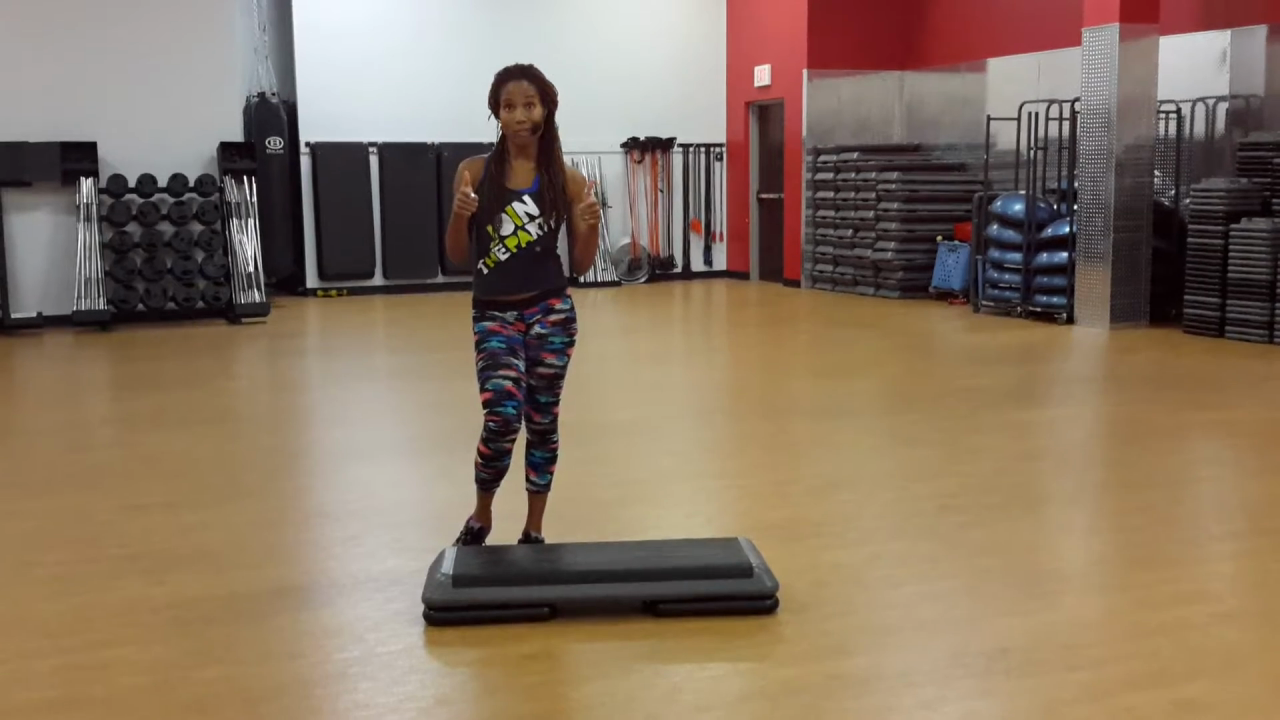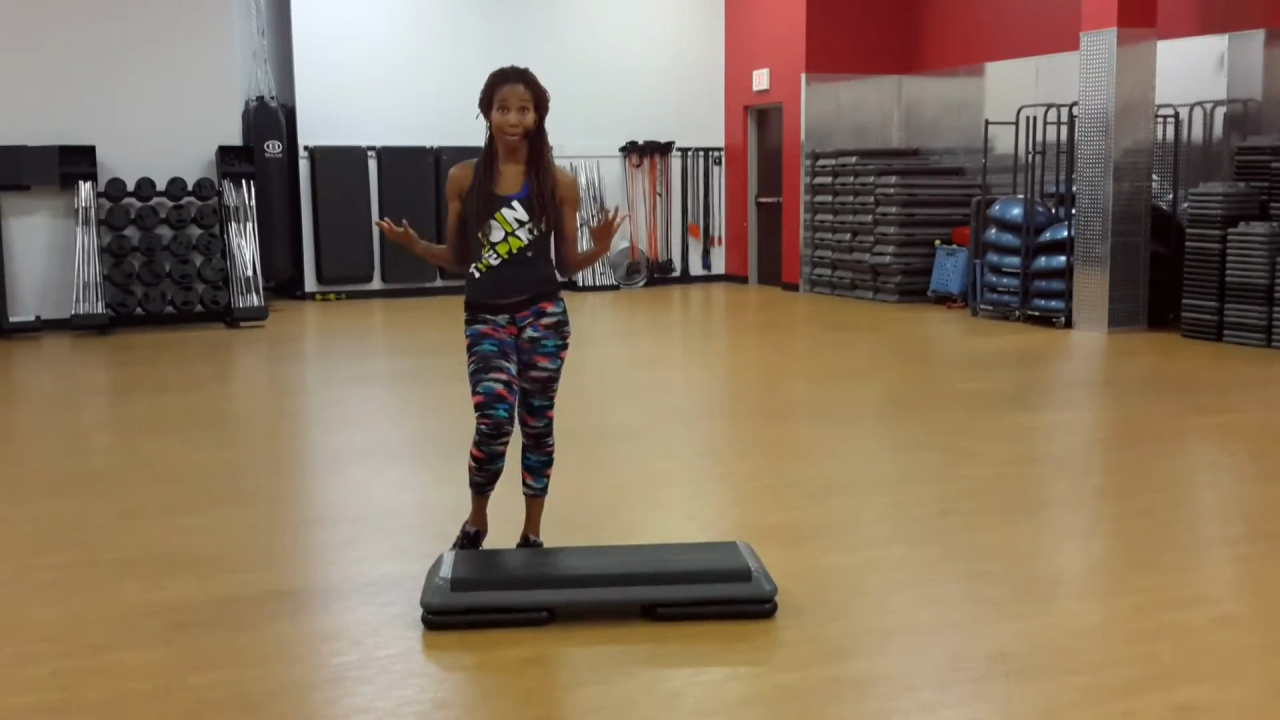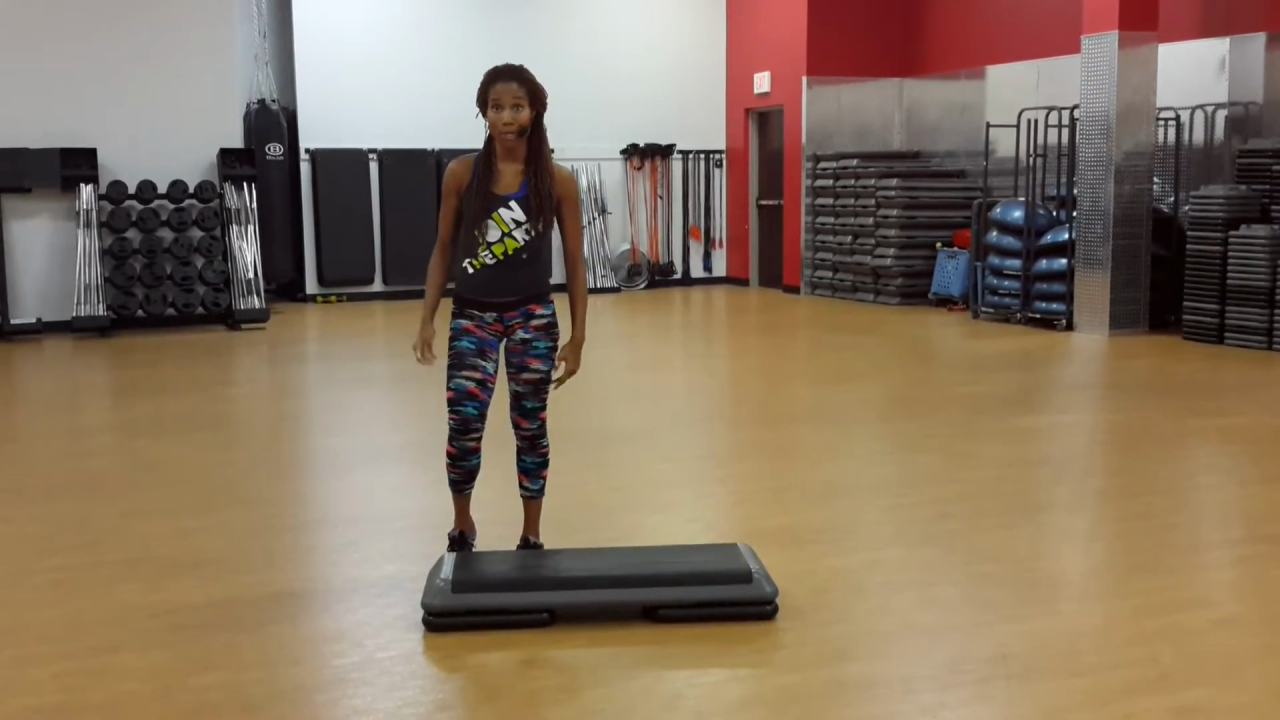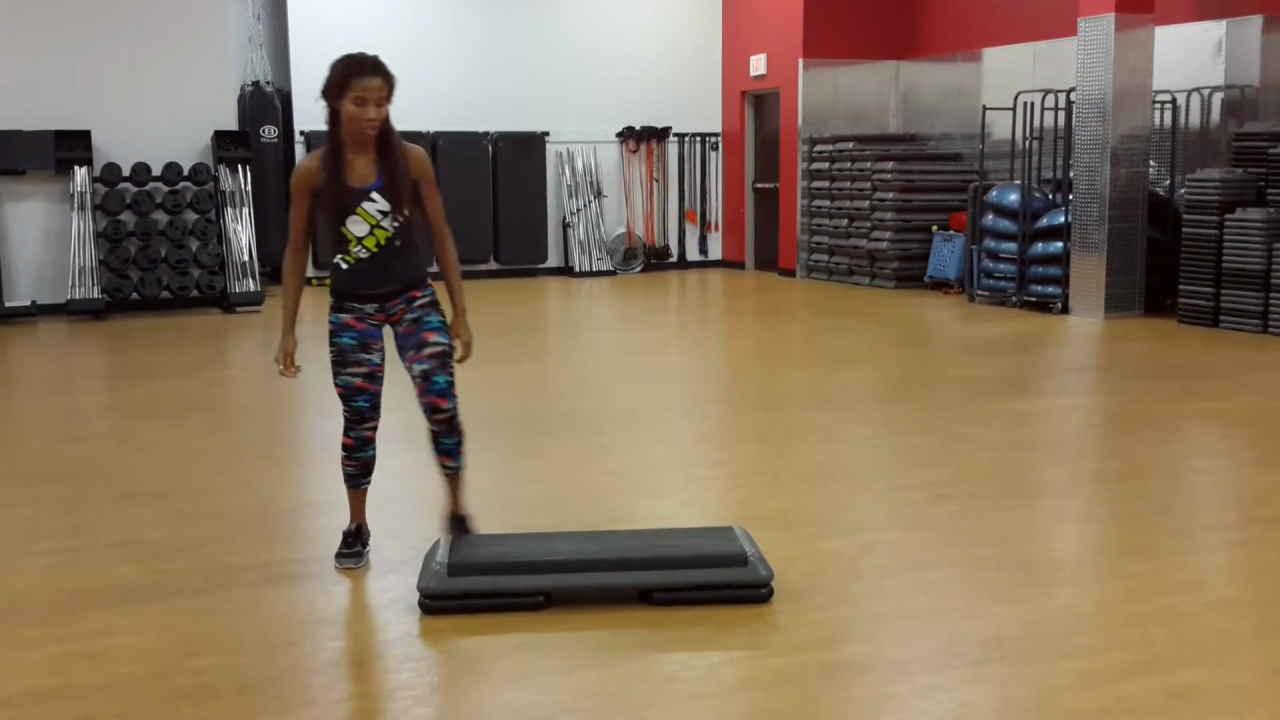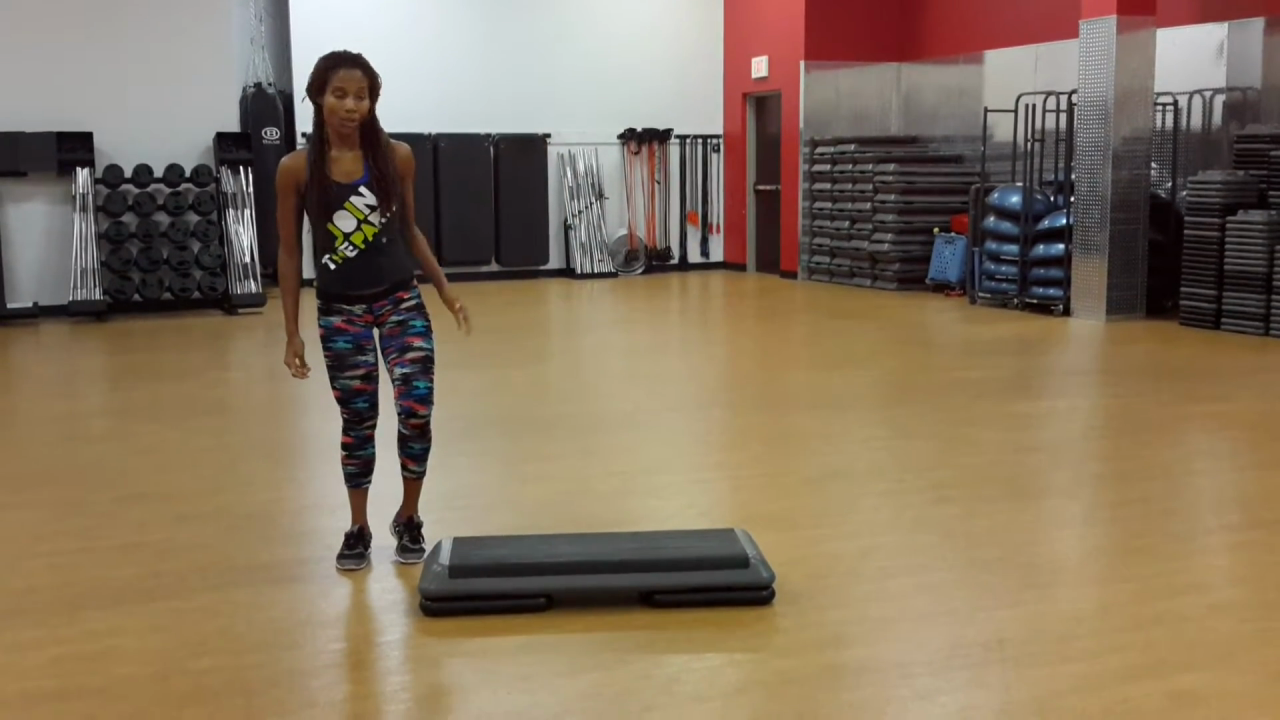
dt=1s
person 1, frame 1
left shoulder: (568, 179)
right shoulder: (474, 172)
left elbow: (580, 266)
right elbow: (457, 257)
left wrist: (590, 227)
right wrist: (459, 215)
left hip: (551, 313)
right hip: (494, 315)
left knee: (542, 422)
right knee: (503, 417)
left ankle: (533, 530)
right ankle: (480, 516)
person 1, frame 2
left shoulder: (559, 182)
right shoulder: (463, 178)
left elbow: (566, 262)
right elbow: (455, 257)
left wrist: (597, 250)
right wrist: (414, 244)
left hip: (544, 315)
right hip: (486, 317)
left knee: (537, 424)
right knee: (494, 422)
left ankle: (532, 534)
right ankle: (476, 521)
person 1, frame 3
left shoulder: (558, 180)
right shoulder: (461, 173)
left elbow: (574, 260)
right elbow: (444, 249)
left wrist: (577, 336)
right wrist: (427, 318)
left hip: (534, 315)
right hip: (473, 315)
left knee: (530, 426)
right knee: (465, 423)
left ankle: (531, 537)
right ankle: (463, 527)
person 1, frame 4
left shoulder: (412, 160)
right shoulder: (312, 171)
left elbow: (441, 236)
right elbow: (297, 251)
left wrist: (460, 313)
right wrist: (287, 332)
left hip: (414, 299)
right hip: (350, 308)
left knee: (441, 406)
right knee: (360, 420)
left ankle: (456, 512)
right ankle: (356, 527)
person 1, frame 5
left shoulder: (397, 156)
right shoulder: (296, 169)
right elbow: (289, 251)
left wrist: (442, 286)
right wrist: (292, 332)
left hip: (401, 300)
right hip: (339, 311)
left knee: (417, 411)
right knee: (357, 420)
left ankle: (408, 518)
right ankle: (358, 528)
